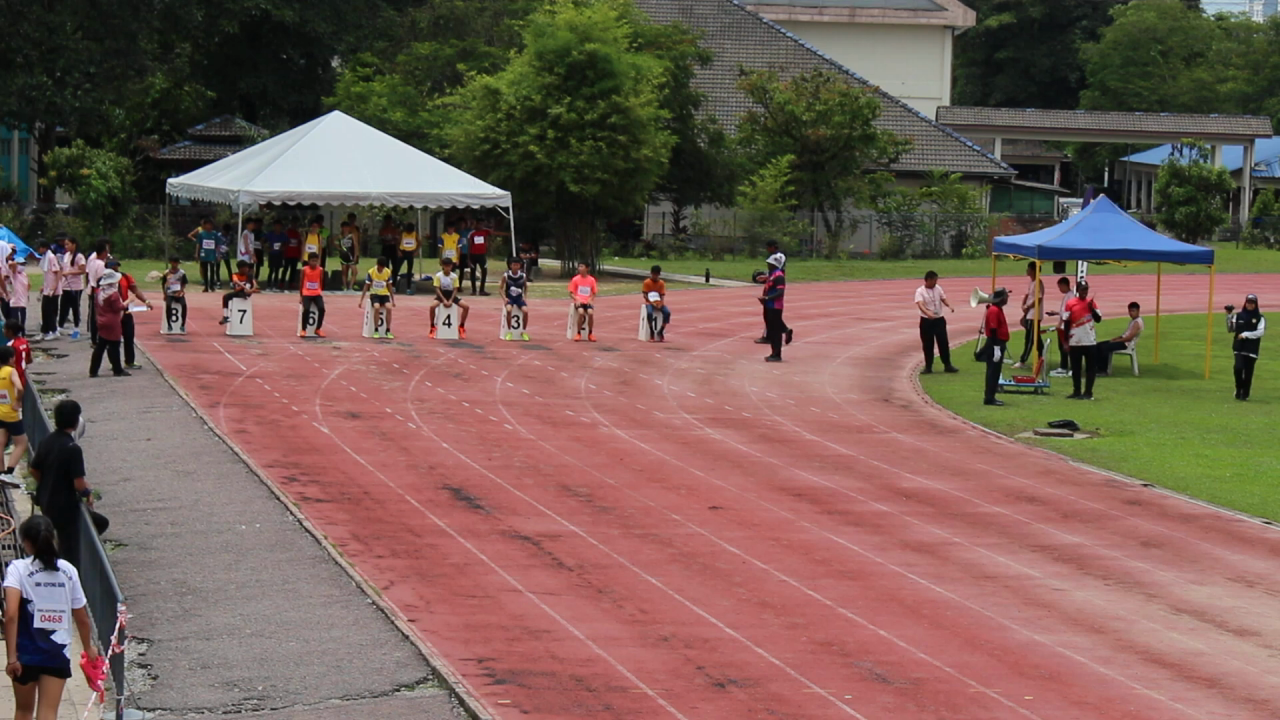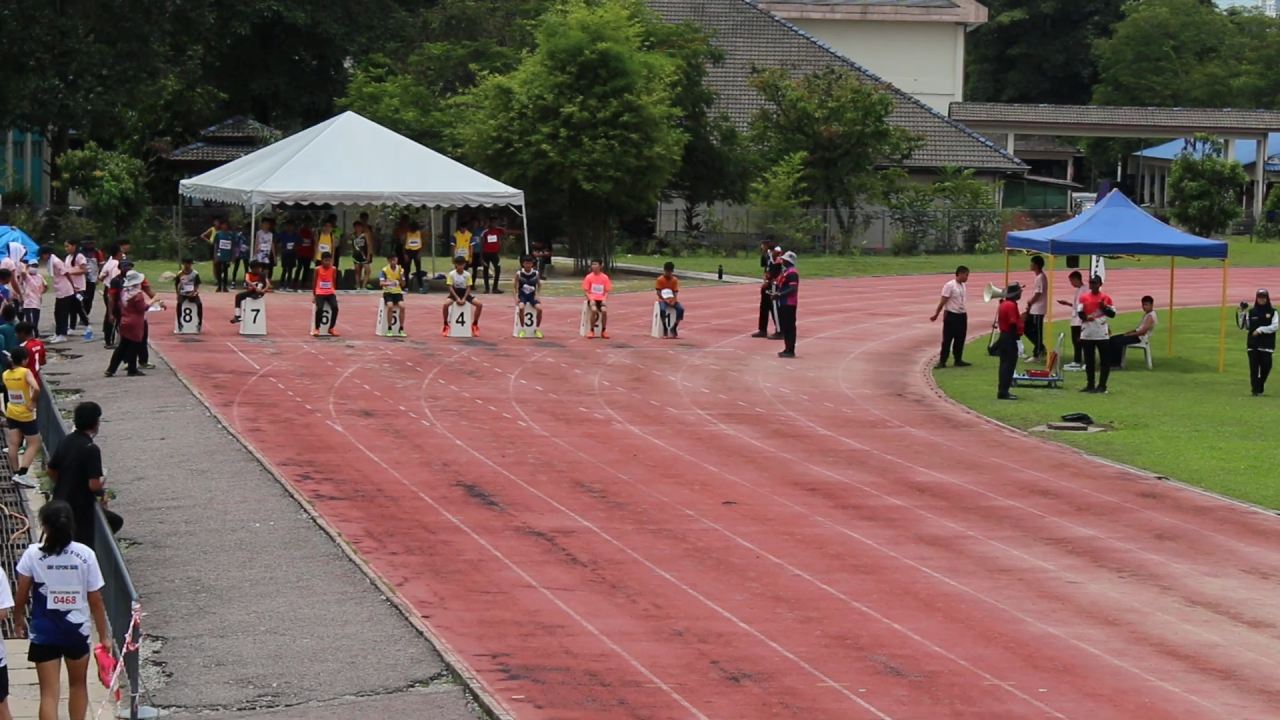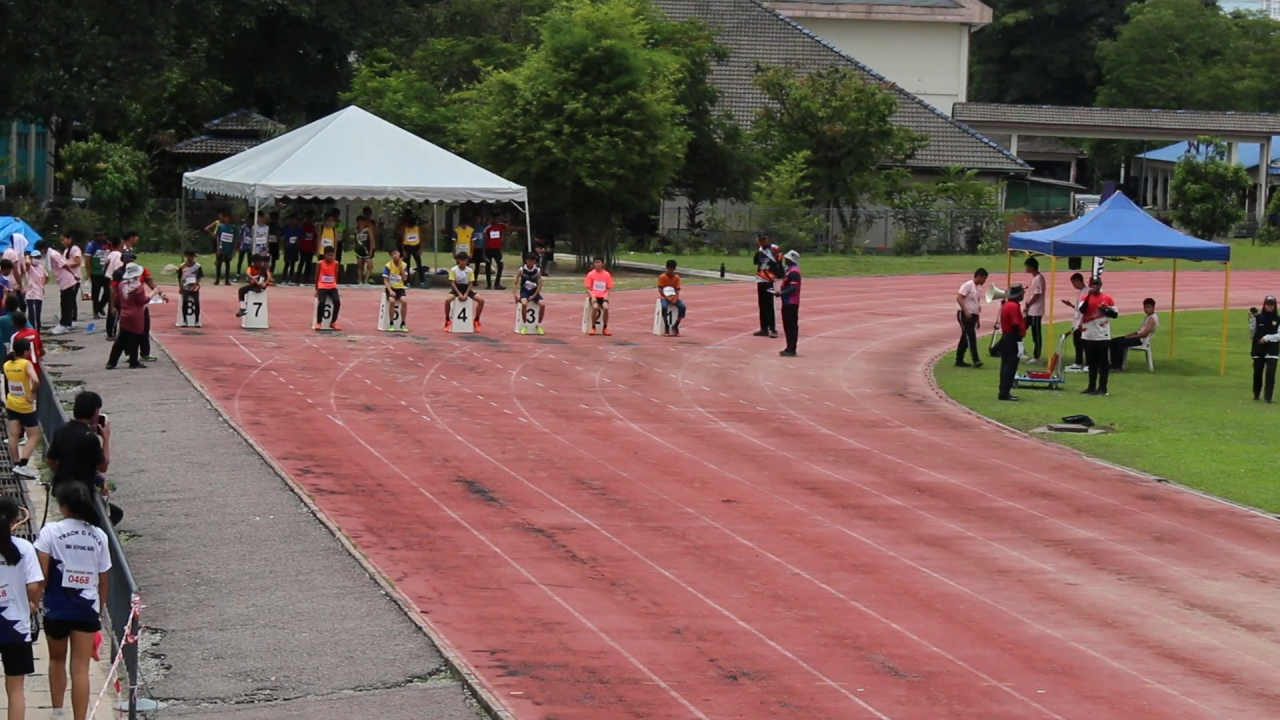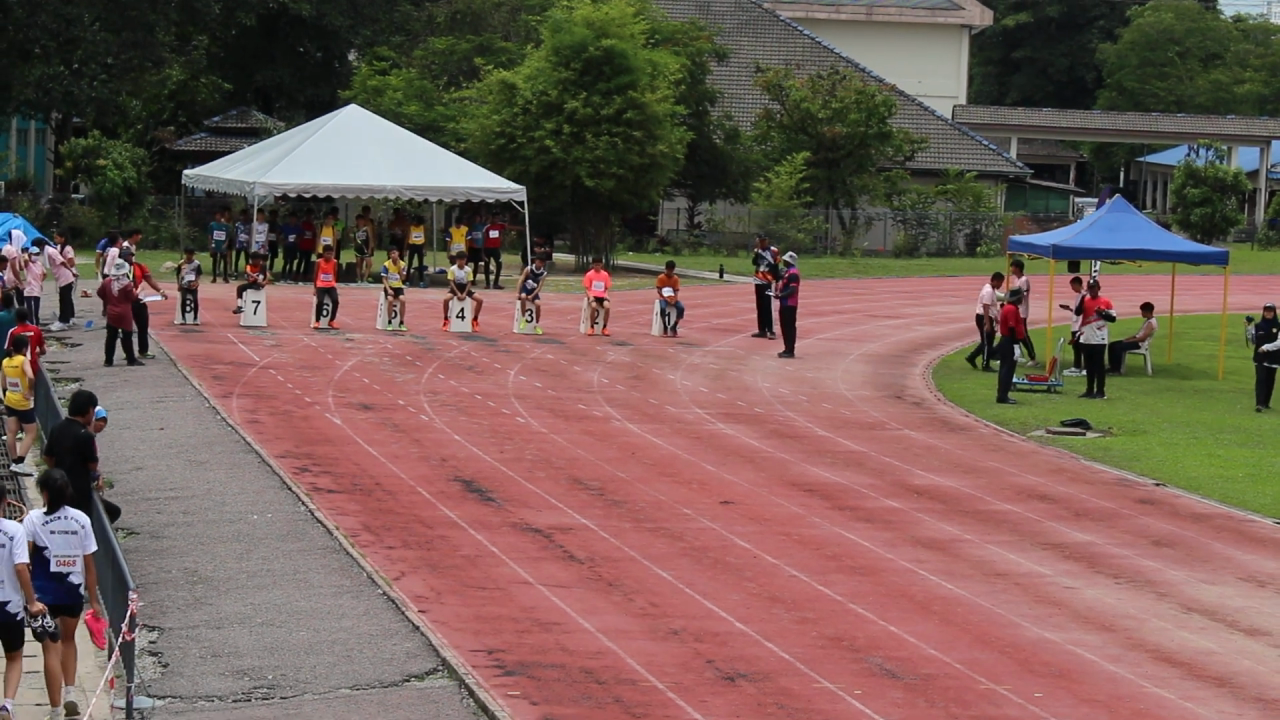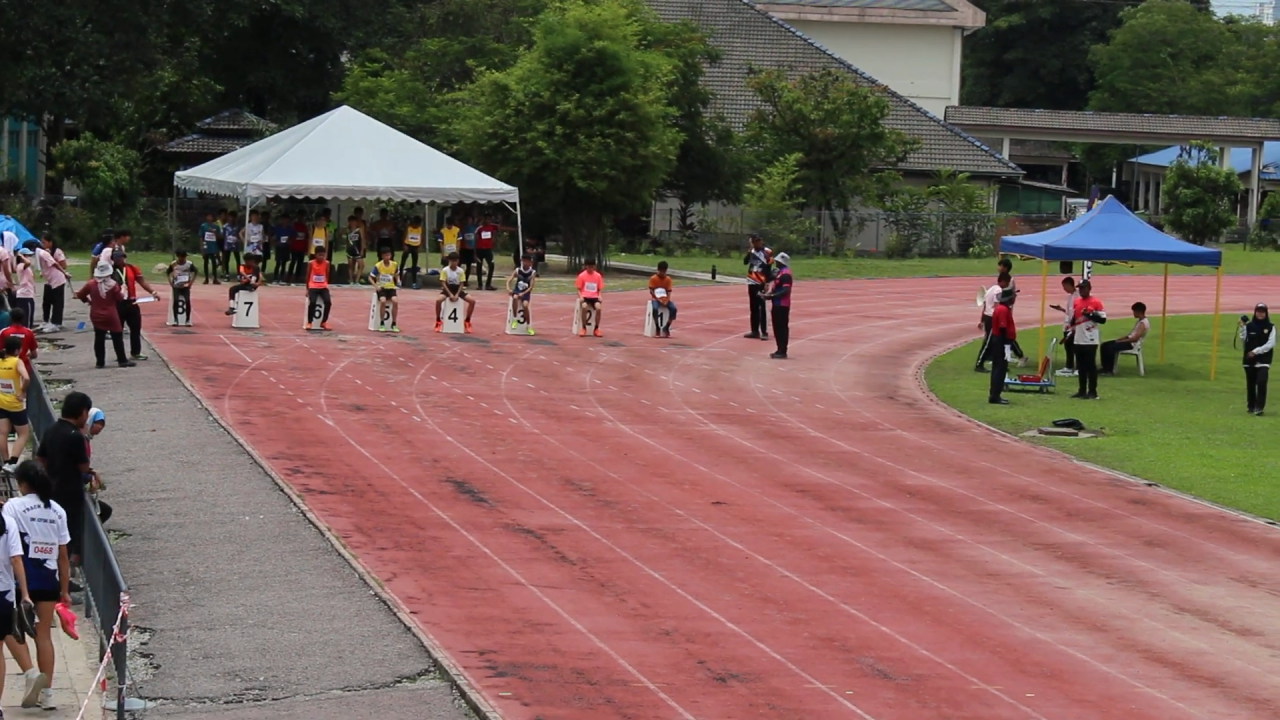
dt=0.5s
person 1, frame 1
left shoulder: (18, 569)
right shoulder: (68, 570)
left elbow: (11, 616)
right elbow: (82, 618)
left wrist: (11, 655)
right wrist: (89, 647)
left hip: (25, 654)
right hip: (58, 654)
left knee: (24, 709)
right knee: (47, 714)
person 1, frame 2
left shoulder: (33, 553)
right shoulder: (85, 554)
left elbow: (21, 596)
right elbow: (96, 601)
left wrist: (19, 620)
right wrist: (104, 635)
left hip: (44, 635)
right hip: (77, 632)
left knee: (49, 694)
right knee: (78, 685)
person 1, frame 3
left shoulder: (51, 531)
right shoulder: (99, 535)
left elbow: (41, 573)
right elbow: (103, 581)
right wrist: (98, 608)
left hip: (56, 609)
right hip: (87, 610)
left knee: (57, 660)
right knee: (80, 669)
person 1, frame 4
left shoulder: (34, 518)
right shoulder: (81, 519)
right elbow: (89, 564)
right wrist: (93, 598)
left hip: (45, 594)
right hip: (73, 593)
left knee: (52, 652)
right knee: (68, 641)
right ankle: (69, 693)
person 1, frame 5
left shoulder: (14, 506)
right shoulder: (57, 510)
right elbow: (63, 555)
right wrist: (65, 589)
left hip: (22, 580)
right hip: (48, 580)
right knee: (43, 635)
right ankle: (47, 693)
